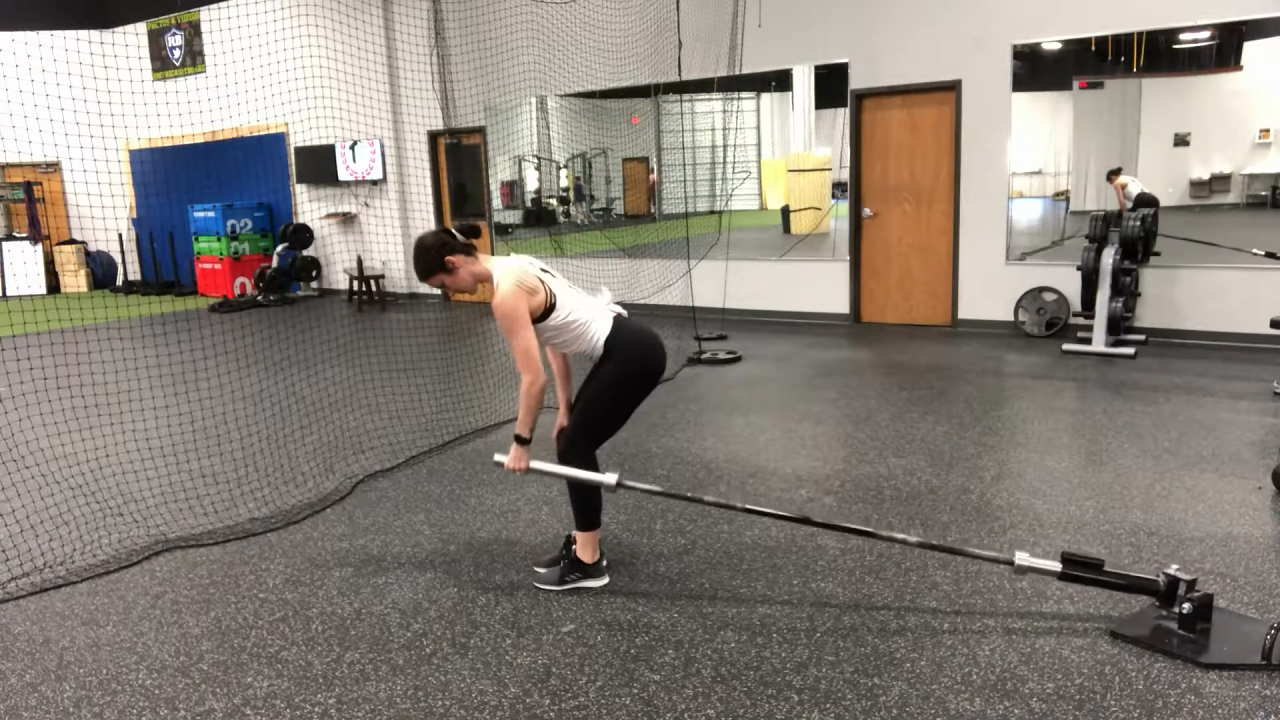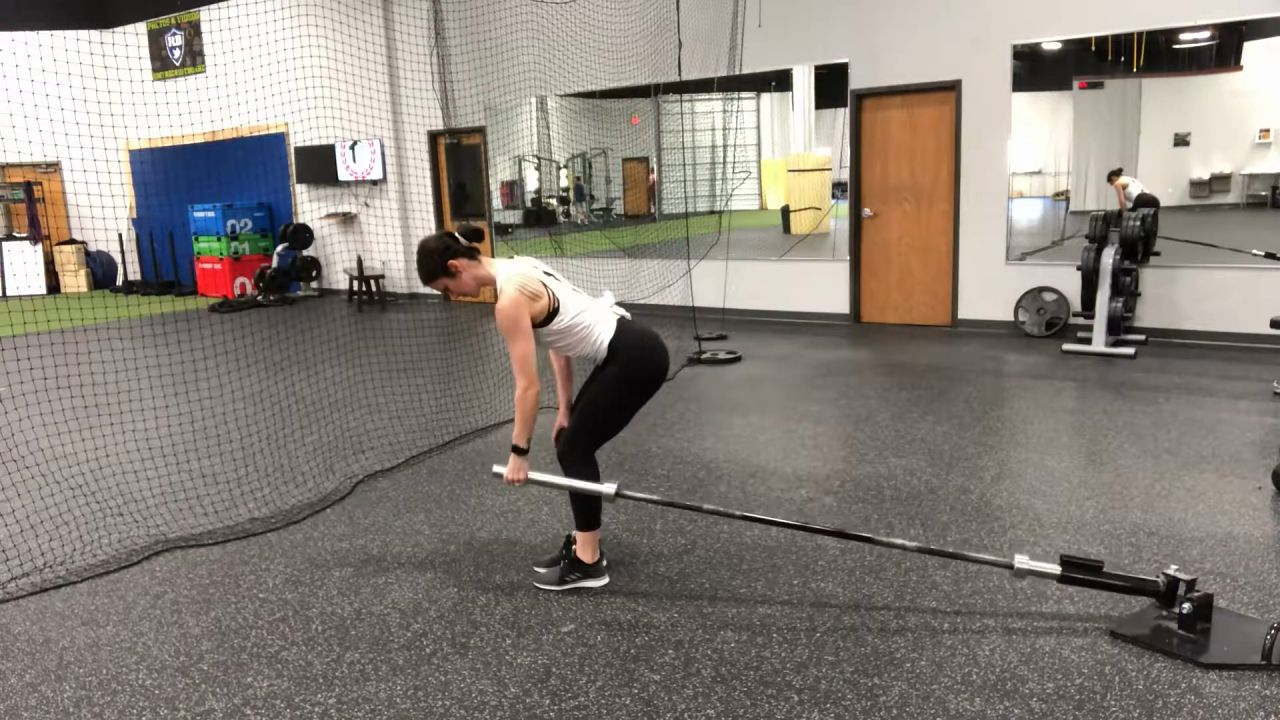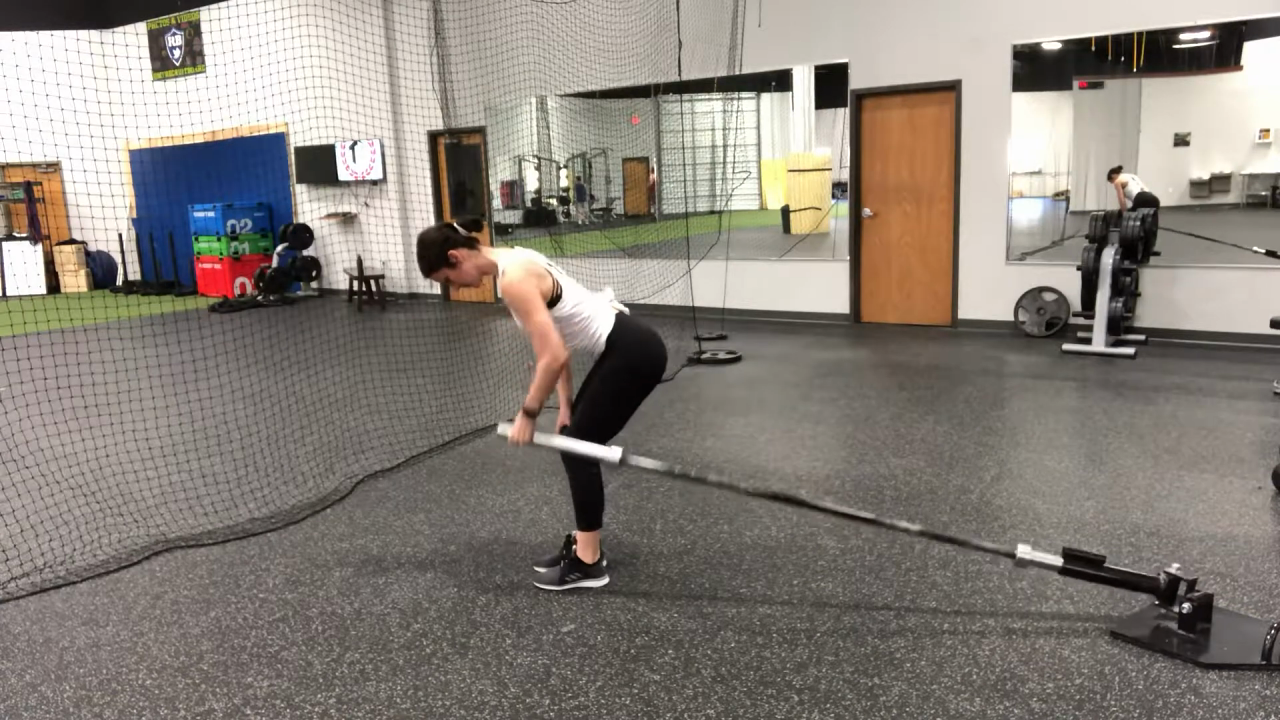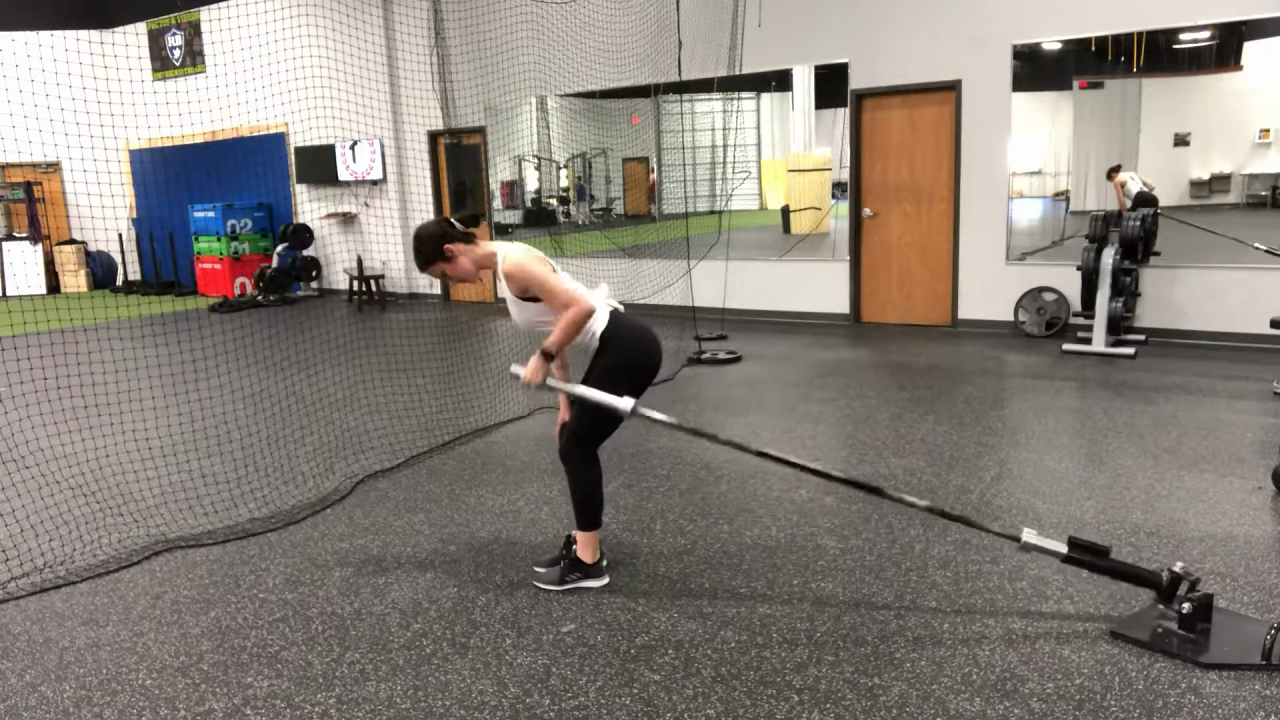
dt=0.2s
person 1, frame 1
left shoulder: (507, 293)
right shoulder: (513, 267)
left elbow: (533, 378)
left wrist: (521, 442)
right wrist: (566, 409)
left hip: (633, 355)
right hip: (624, 347)
left knee: (575, 448)
right knee: (572, 442)
left ankle: (588, 562)
right ankle: (583, 544)
person 1, frame 2
left shoulder: (510, 298)
right shoulder: (517, 270)
left elbow: (528, 386)
left wrist: (518, 455)
right wrist: (565, 409)
left hip: (636, 358)
right hip: (625, 350)
left knee: (574, 450)
right knee: (572, 443)
left ankle: (588, 563)
right ankle: (582, 545)
person 1, frame 3
left shoulder: (513, 277)
right shoulder: (515, 264)
left elbow: (555, 355)
right elbow: (558, 344)
left wrist: (527, 416)
right wrist: (566, 406)
left hip: (633, 352)
right hip: (622, 348)
right knee: (574, 442)
left ankle: (588, 563)
right ankle: (583, 543)
person 1, frame 4
left shoulder: (512, 263)
right shoulder: (506, 263)
left elbow: (583, 306)
right elbow: (555, 324)
left wrist: (542, 358)
right wrist: (566, 401)
left hip: (628, 349)
right hip: (617, 346)
left knee: (576, 447)
right knee: (574, 441)
left ankle: (588, 563)
right ankle: (583, 543)
